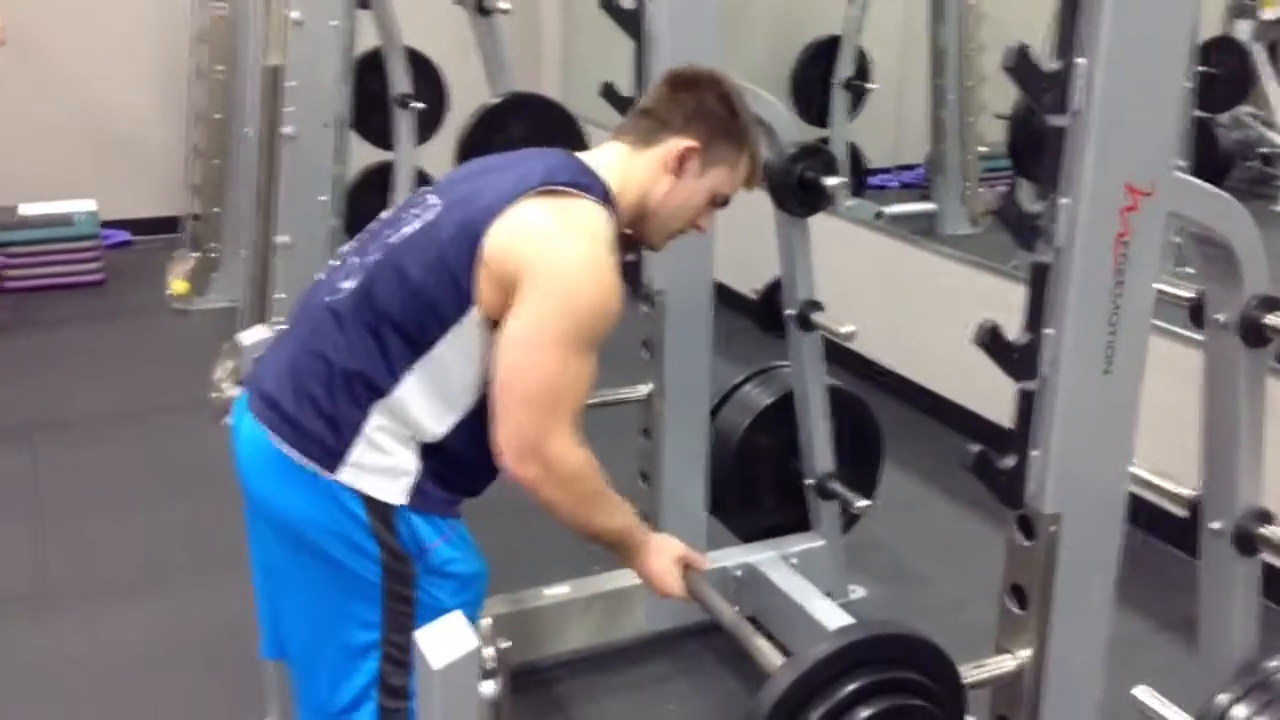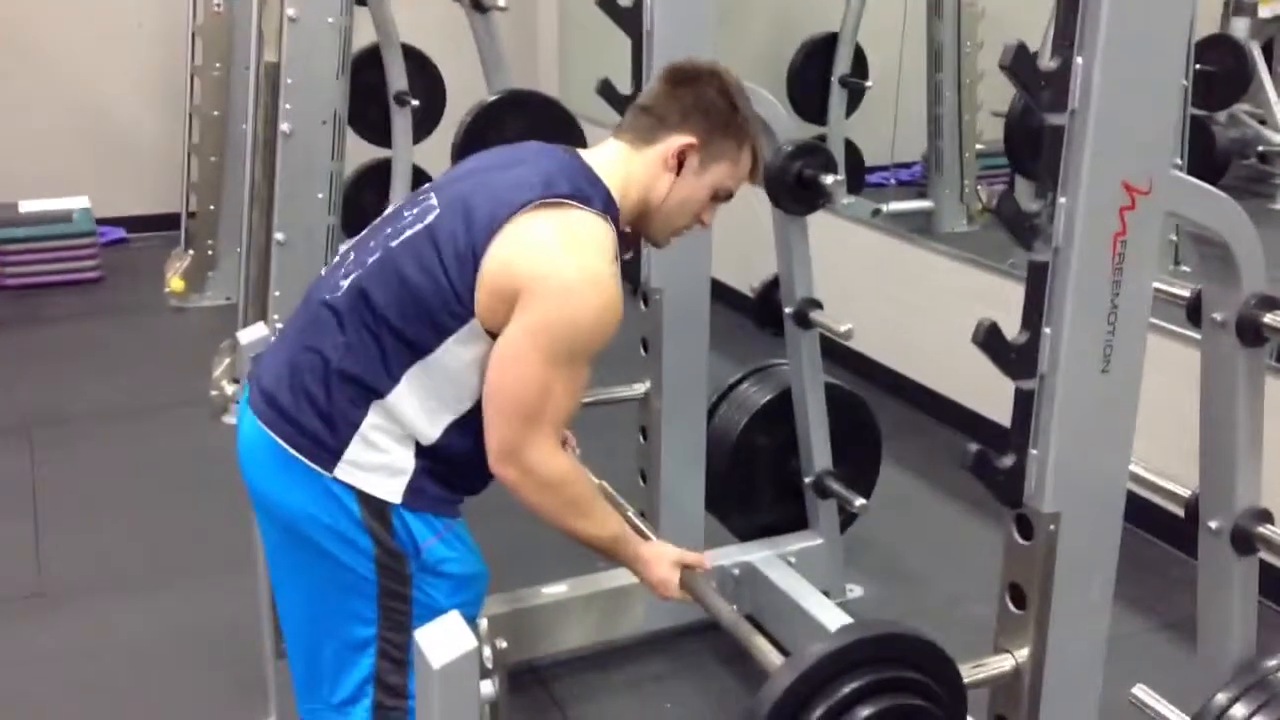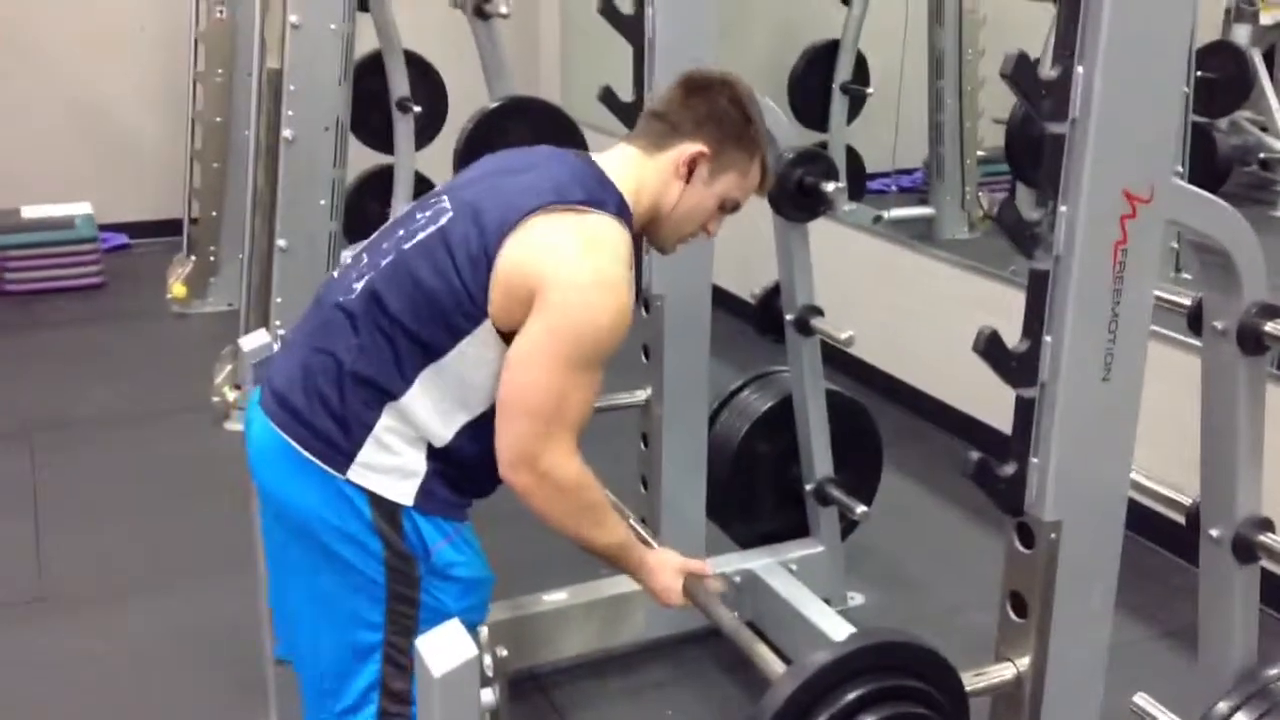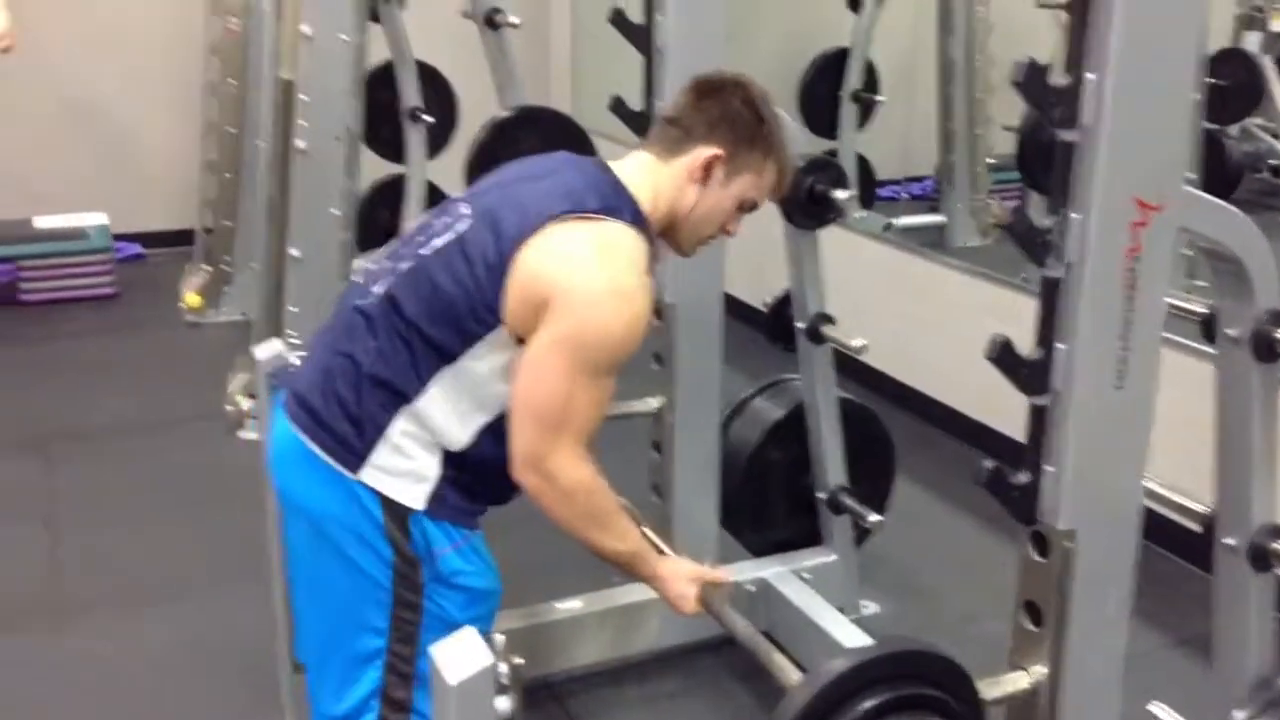
dt=0.2s
person 1, frame 1
left shoulder: (534, 172)
right shoulder: (574, 252)
right elbow: (531, 450)
right wrist: (639, 545)
left hip: (287, 421)
right hip: (347, 465)
person 1, frame 2
left shoulder: (534, 165)
right shoulder: (575, 264)
right elbow: (518, 456)
left wrist: (549, 435)
right wrist: (637, 554)
left hip: (293, 416)
right hip: (346, 462)
person 1, frame 3
left shoulder: (544, 168)
right shoulder: (590, 267)
right elbow: (530, 461)
left wrist: (558, 437)
right wrist: (643, 562)
left hip: (304, 419)
right hip: (357, 465)
person 1, frame 4
left shoulder: (562, 176)
right shoulder: (605, 274)
right elbow: (543, 463)
right wrist: (655, 569)
left hip: (329, 426)
right hip: (376, 469)
